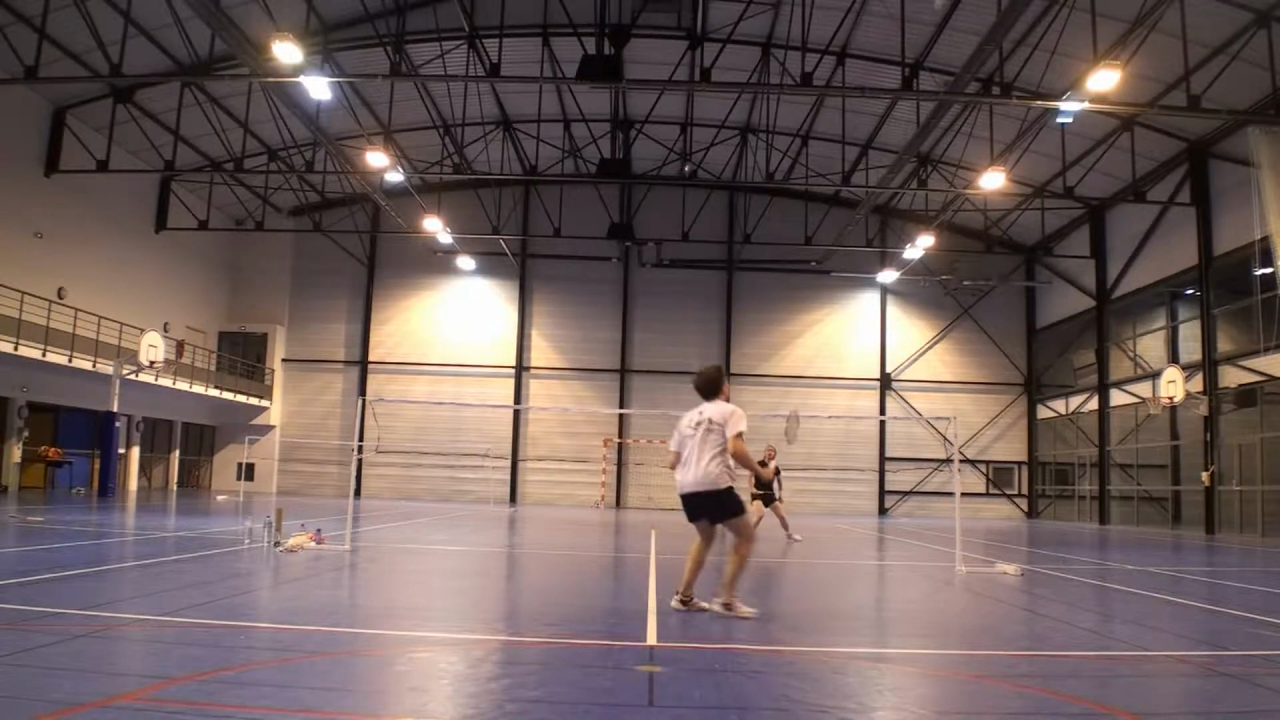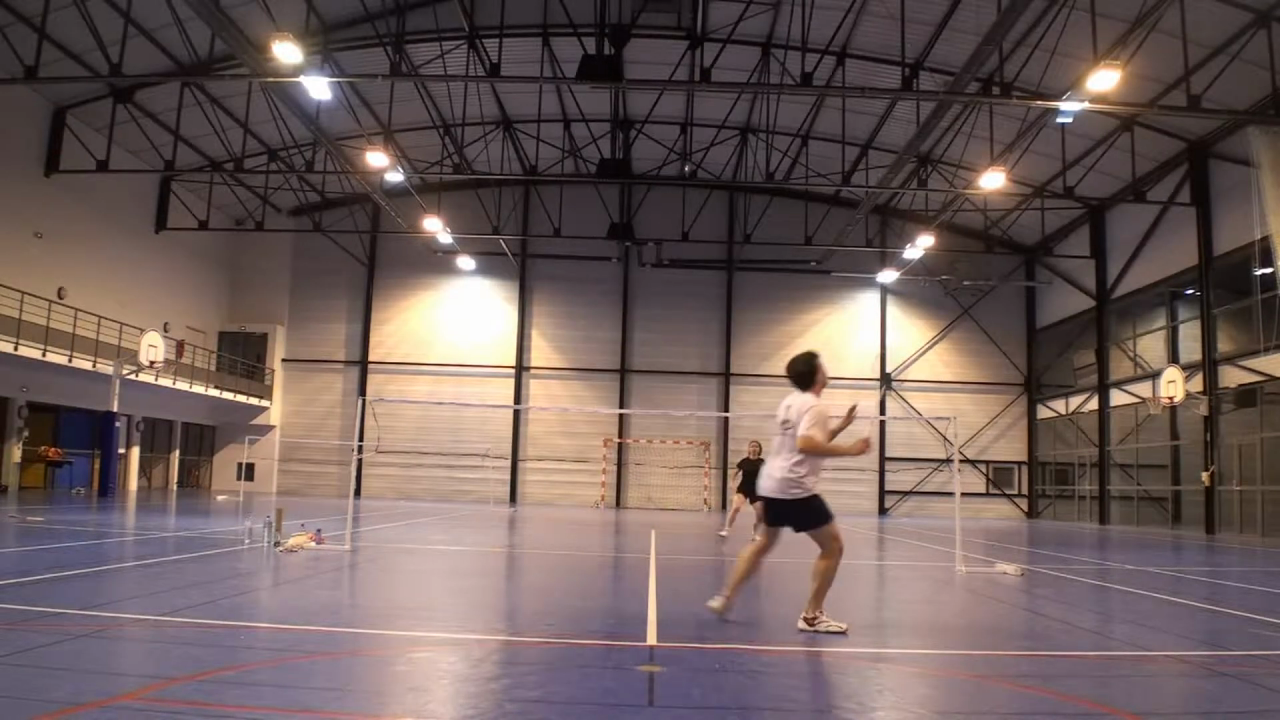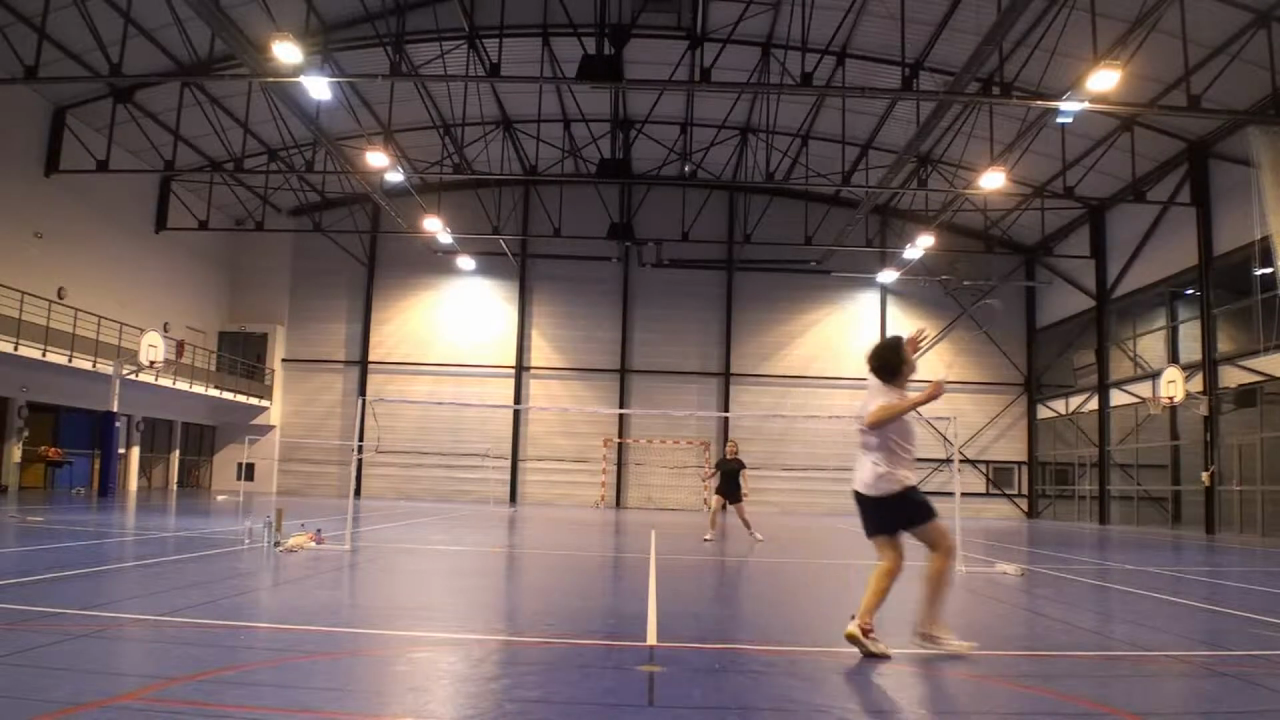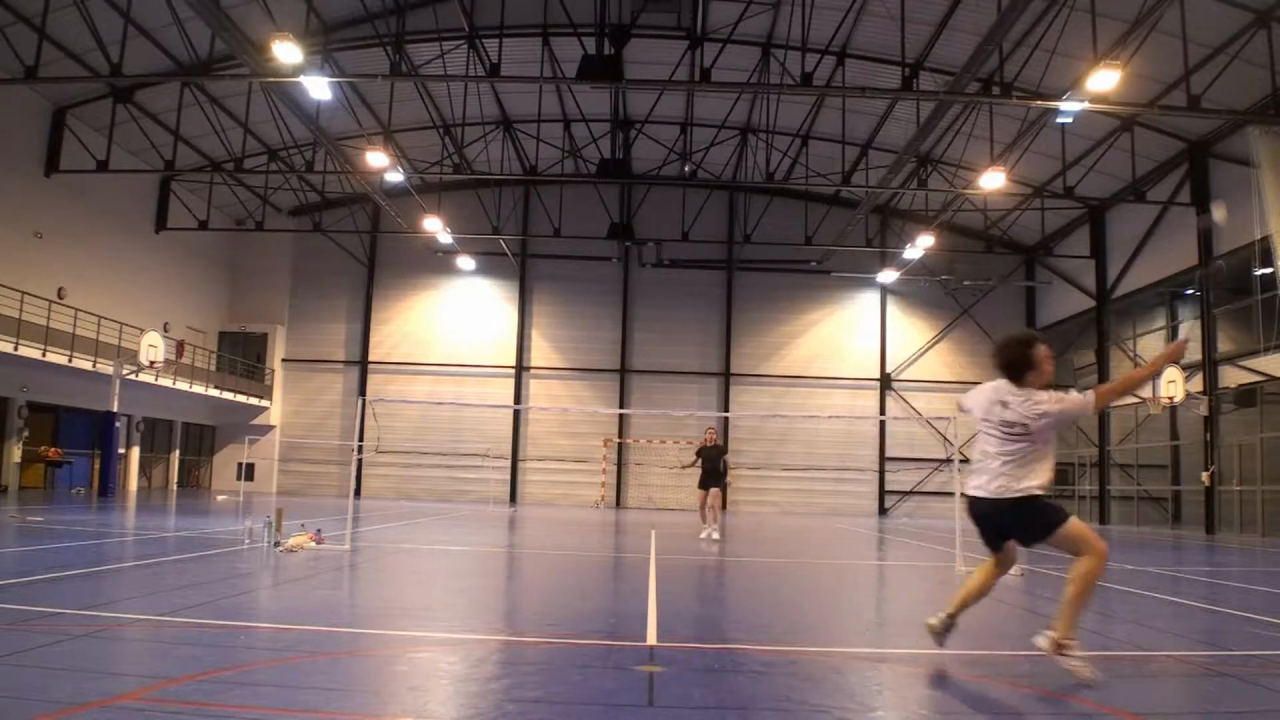
dt=0.3s
person 1, frame 1
left shoulder: (687, 418)
right shoulder: (731, 412)
left elbow: (674, 462)
right elbow: (737, 450)
right wrist: (760, 472)
left hip: (686, 486)
right hip: (714, 484)
left knee: (706, 538)
right knee: (746, 537)
left ankle: (684, 597)
right ankle: (727, 599)
person 1, frame 2
left shoulder: (790, 403)
right shoulder: (814, 406)
right elbow: (806, 446)
left wrist: (841, 426)
right wrist: (848, 450)
left hip: (771, 486)
right hip: (795, 490)
left knee: (763, 545)
right knee: (833, 548)
left ankle: (725, 598)
right ankle: (811, 615)
person 1, frame 3
left shoulder: (877, 383)
right shoulder: (887, 399)
right elbow: (872, 421)
left wrist: (905, 352)
right wrist: (921, 399)
left hip: (870, 487)
right hip: (893, 487)
left knee: (891, 561)
right knee: (944, 547)
left ankle: (862, 625)
right ankle: (929, 627)
person 1, frame 4
left shoulder: (990, 390)
right shoulder: (1046, 404)
left elbow: (965, 404)
right elbow: (1106, 395)
right wrist: (1163, 360)
left hip: (979, 495)
right hip: (1017, 496)
left knee: (1003, 561)
right knee: (1094, 551)
left ankle: (949, 617)
right ankle: (1060, 637)
